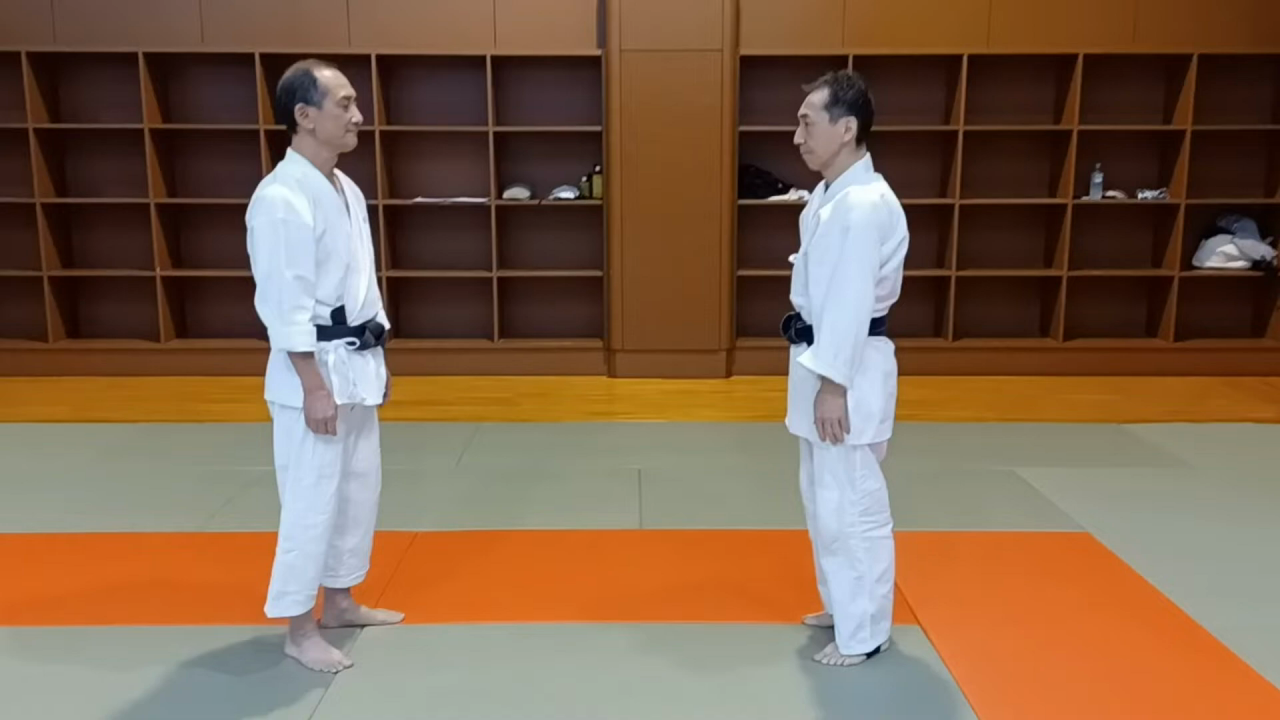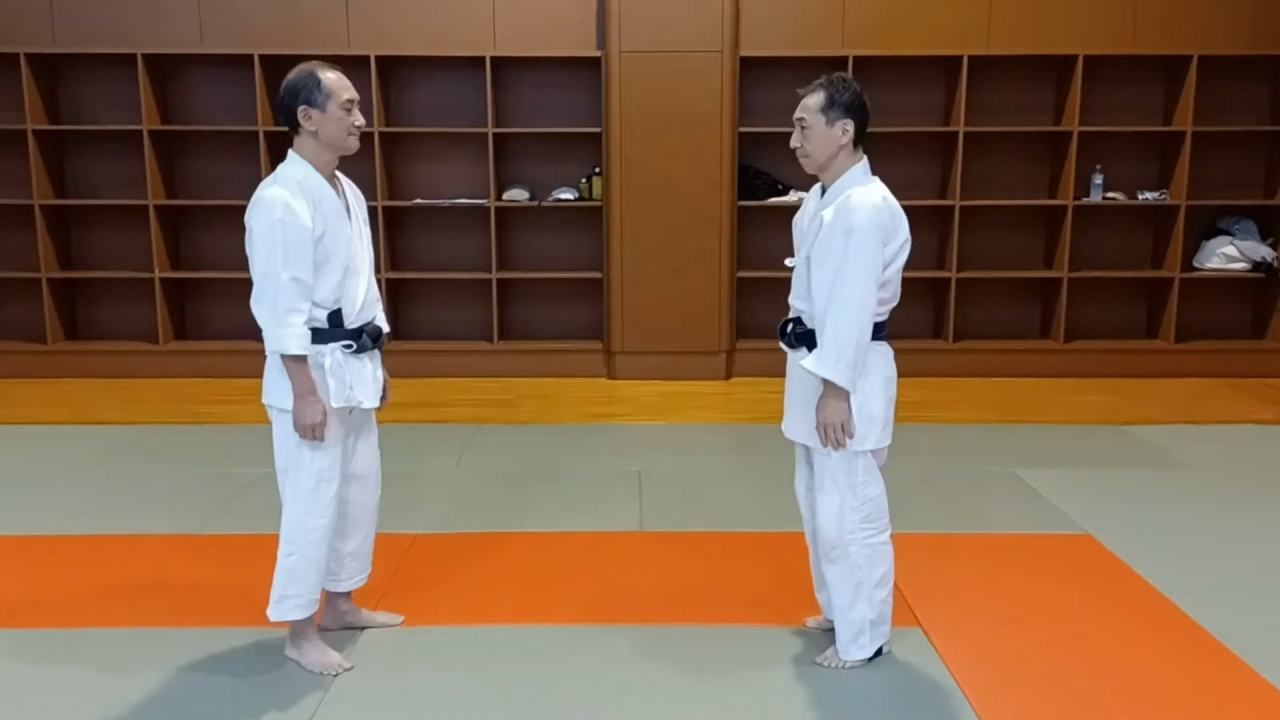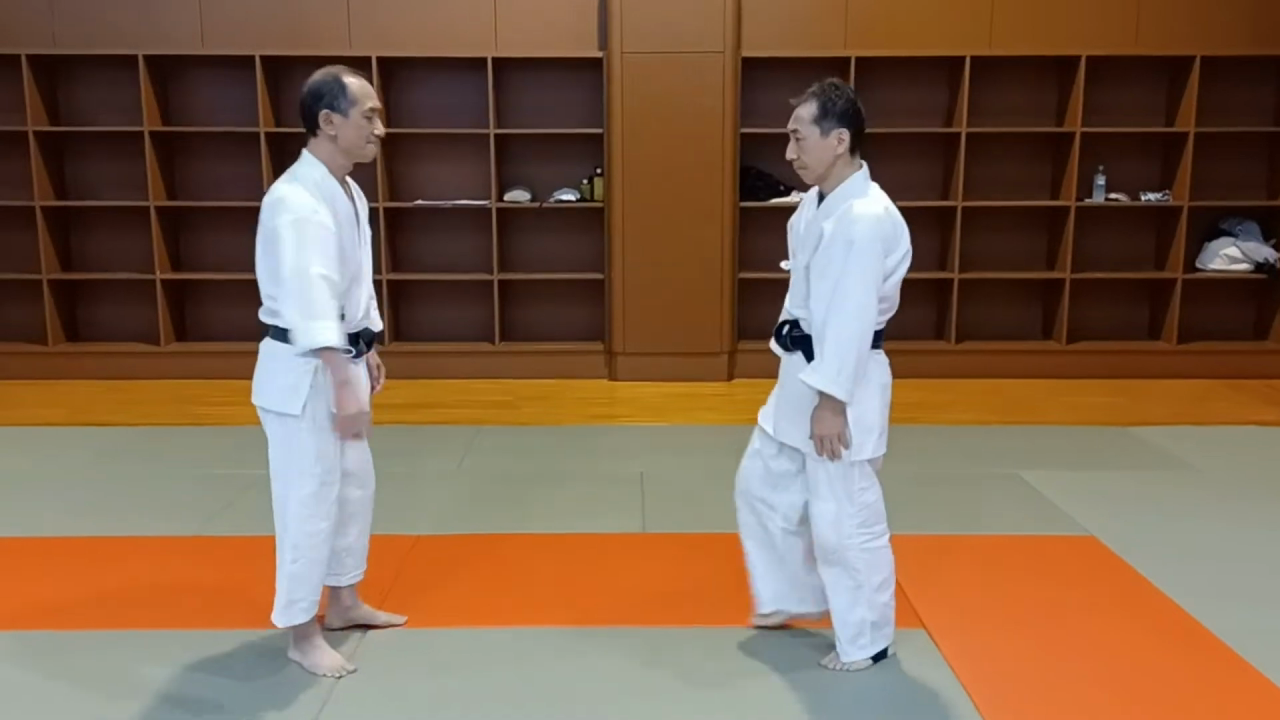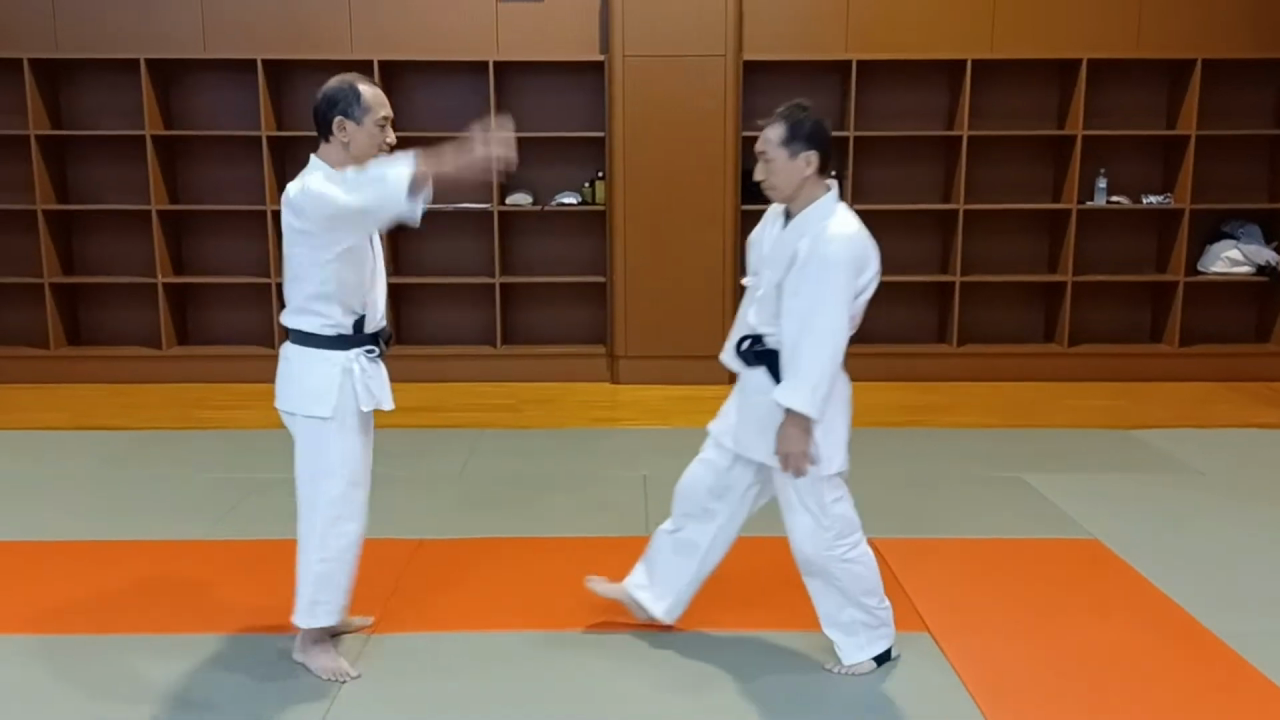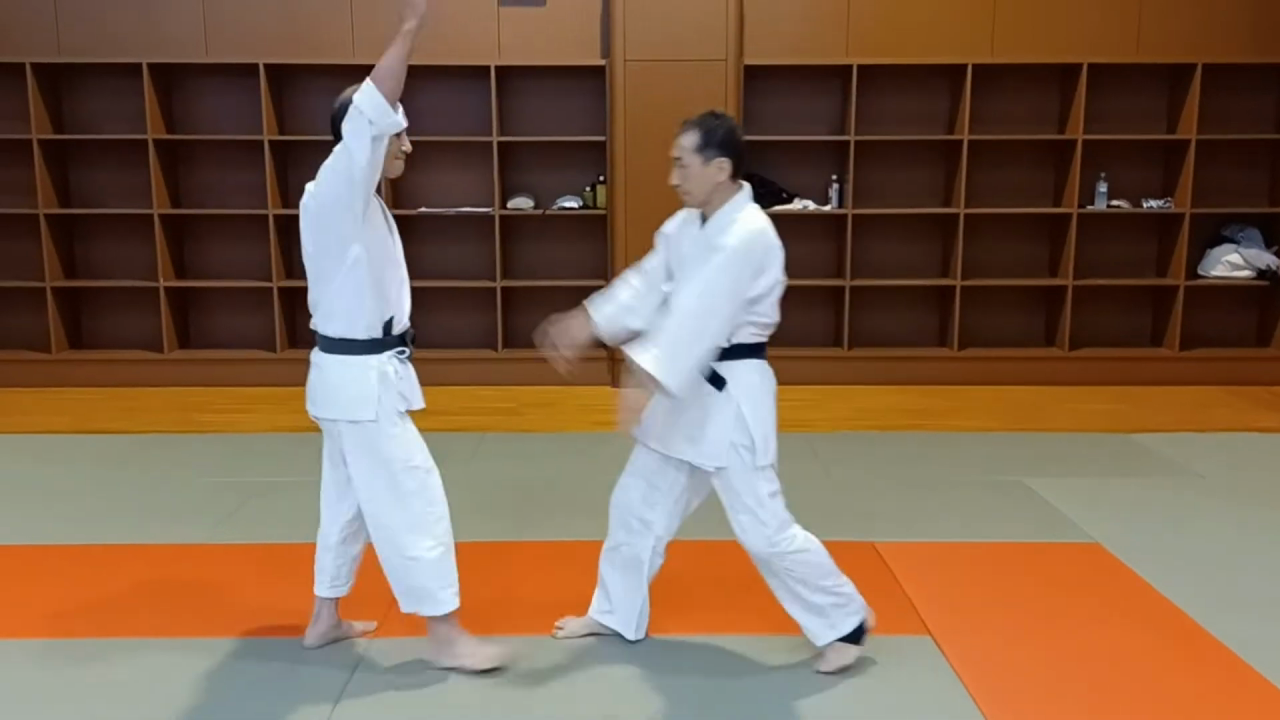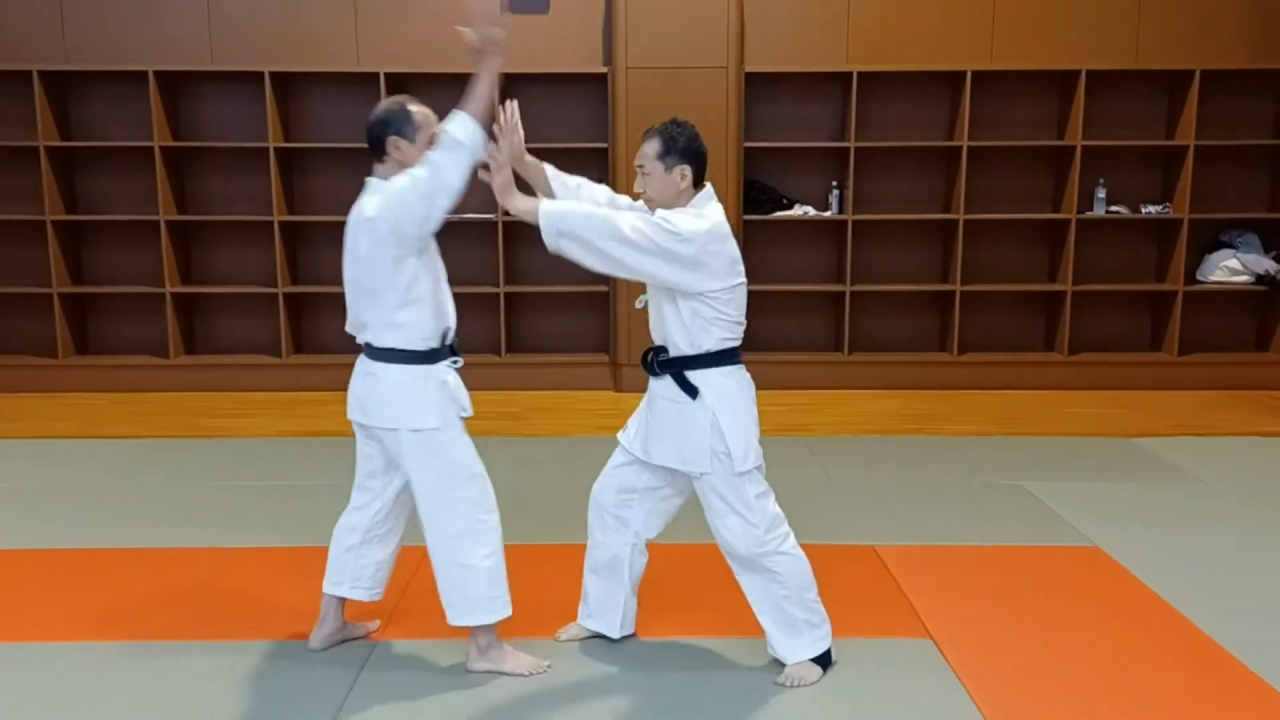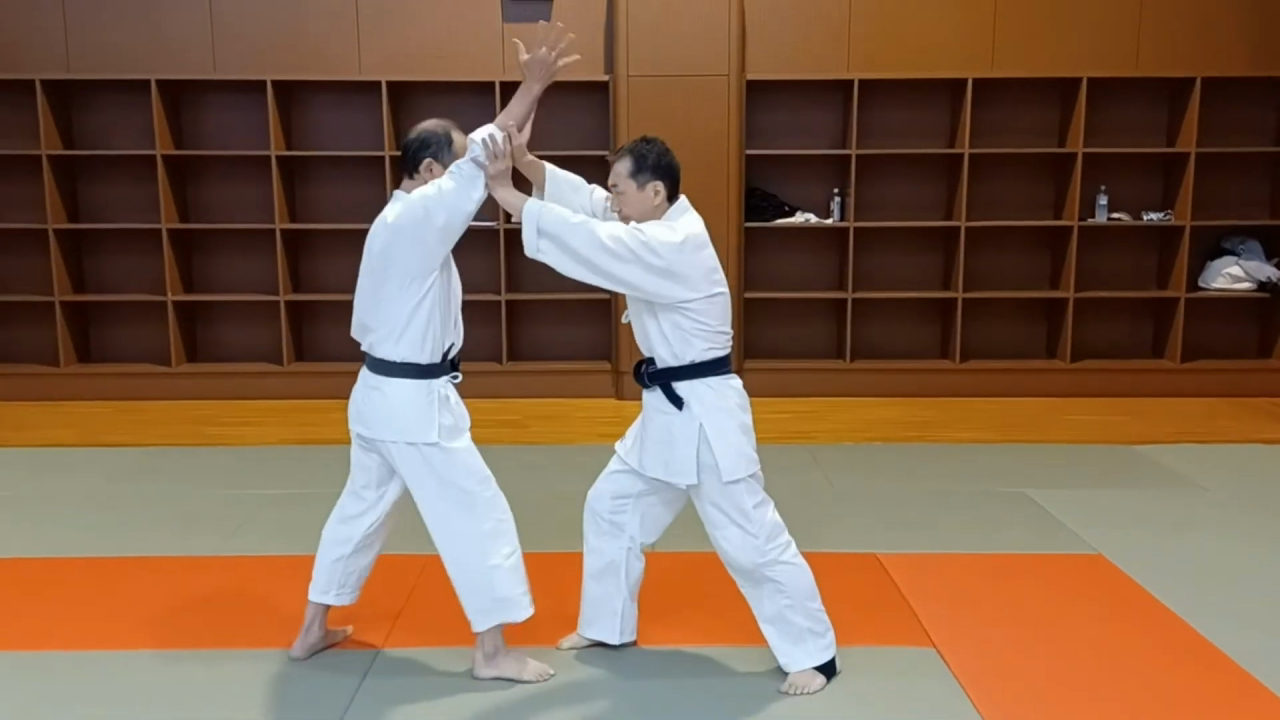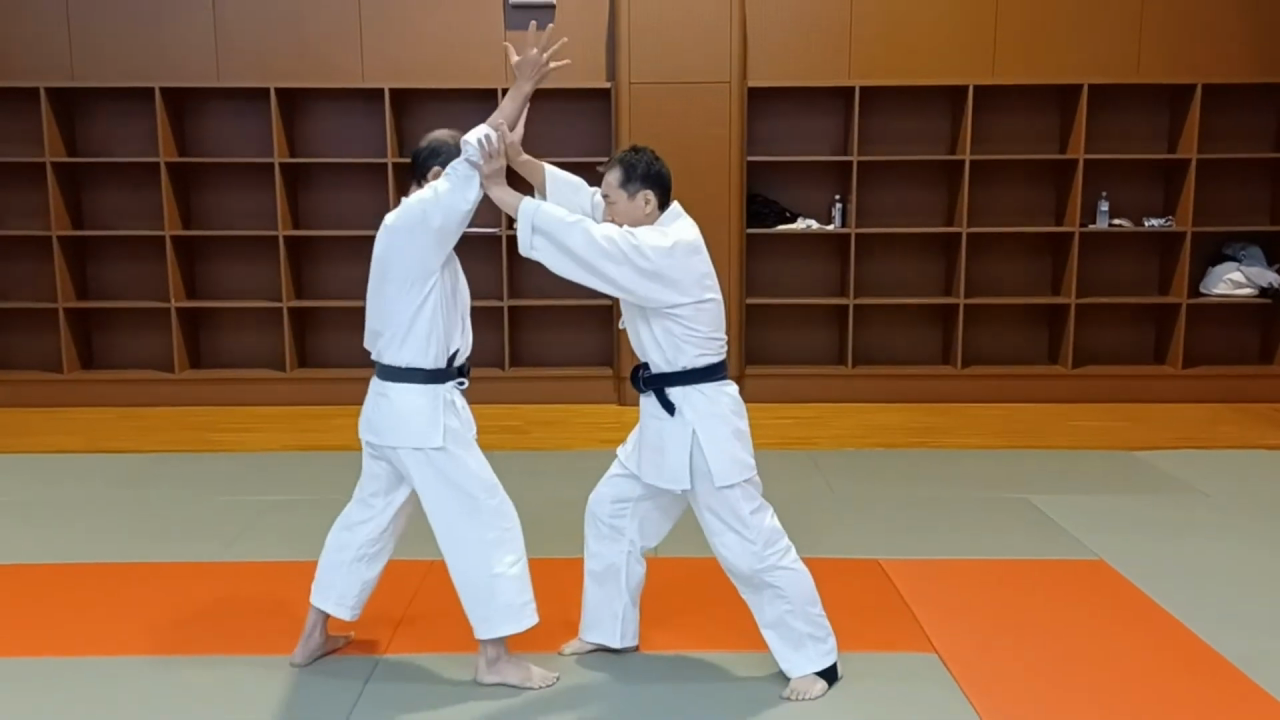
dt=0.3s
person 1, frame 1
left shoulder: (345, 189)
right shoulder: (281, 198)
right elbow: (284, 304)
left wrist: (375, 358)
right wrist: (315, 387)
left hip: (355, 363)
right hip: (314, 370)
left knee: (358, 486)
right knee: (312, 498)
left ankle: (339, 601)
right ankle: (299, 628)
person 1, frame 2
left shoulder: (346, 192)
right shoulder: (280, 200)
right elbow: (279, 306)
left wrist: (375, 360)
right wrist: (305, 392)
left hip: (354, 365)
right hip: (312, 371)
left knee: (358, 490)
right knee: (314, 501)
left ankle: (340, 603)
right ankle: (300, 630)
person 1, frame 3
left shoulder: (347, 192)
right shoulder: (295, 199)
right elbow: (308, 302)
left wrist: (370, 359)
right wrist: (344, 387)
left hip: (337, 368)
right hip: (300, 375)
left knee: (352, 486)
right knee: (308, 502)
left ankle: (342, 601)
right ankle: (302, 631)
person 1, frame 4
left shoulder: (349, 188)
right shoulder: (313, 196)
right elbow: (380, 192)
left wrist: (463, 155)
right wrist: (465, 160)
left hip: (348, 367)
right hip: (324, 374)
left knee: (346, 498)
right knee: (334, 505)
left ankle: (325, 612)
right ankle: (312, 636)
person 1, frame 5
left shoulder: (353, 200)
right shoulder: (332, 194)
right elbow: (366, 117)
left hip: (353, 371)
right hip: (359, 377)
left knee: (350, 500)
right knee: (410, 499)
left ankle: (326, 620)
right ankle: (445, 635)
person 1, frame 6
left shoulder: (373, 209)
right shoulder: (397, 208)
right elbow: (459, 148)
right wrist: (490, 61)
left hip: (380, 379)
right hip: (412, 388)
left knee: (375, 501)
right knee: (464, 507)
left ankle: (331, 620)
right ankle: (484, 643)
person 1, frame 7
left shoulder: (393, 223)
right shoulder: (418, 220)
right elbow: (479, 166)
right wrist: (533, 86)
left hip: (380, 392)
right hip: (415, 402)
left knee: (361, 508)
right knee: (476, 515)
left ankle: (313, 629)
right ankle: (492, 650)
person 1, frame 8
left shoulder: (410, 230)
right shoulder: (415, 224)
right elbow: (475, 164)
right wrist: (523, 87)
left hip: (394, 400)
right hip: (423, 408)
left knee: (369, 515)
right knee: (484, 521)
left ankle: (314, 634)
right ankle: (495, 657)
person 2, frame 1
left shoulder: (864, 205)
right shoulder: (832, 194)
left elbow: (850, 304)
left wrist: (832, 387)
left hip: (849, 369)
right hip: (825, 360)
left knee: (851, 506)
right knee: (824, 499)
left ankle: (863, 633)
right ankle: (846, 606)
person 2, frame 2
left shoulder: (866, 208)
right shoulder: (823, 198)
left elbow: (852, 308)
left wrist: (836, 391)
left hip: (848, 374)
right hip: (818, 364)
left knee: (848, 513)
right knee: (819, 504)
left ankle: (862, 637)
right ankle: (844, 610)
person 2, frame 3
left shoulder: (869, 217)
right shoulder: (814, 204)
left elbow: (848, 317)
left wrist: (830, 402)
right wrist: (788, 360)
left hip: (844, 383)
right hip: (801, 373)
left knee: (845, 520)
right knee: (761, 486)
left ankle: (866, 640)
right ankle: (796, 598)
person 2, frame 4
left shoulder: (840, 240)
right shoulder: (776, 221)
left elbow: (821, 339)
left wrist: (798, 421)
right wrist: (740, 366)
left hip: (803, 400)
right hip: (759, 389)
left knee: (823, 533)
right knee: (704, 495)
left ankle: (871, 641)
right ankle: (650, 594)
person 2, frame 5
left shoulder: (747, 235)
right shoulder: (688, 223)
left elbow: (698, 312)
right elbow: (648, 281)
left wrist: (646, 378)
right wrist: (587, 324)
left hip: (731, 395)
right hip: (688, 388)
left knee: (763, 529)
right knee: (638, 505)
left ankle: (845, 624)
right ankle: (615, 614)
person 2, frame 6
left shoulder: (697, 233)
right shoulder: (668, 218)
left elbow: (609, 233)
right elbow: (598, 204)
left wrist: (518, 204)
right wrist: (525, 163)
left hip: (712, 401)
right hip: (671, 394)
left knee: (752, 531)
right knee: (616, 502)
left ankle: (809, 645)
right ankle: (605, 618)
person 2, frame 7
left shoulder: (674, 246)
right shoulder: (661, 228)
left elbow: (589, 241)
right elbow: (582, 201)
left wrist: (508, 196)
right wrist: (525, 163)
left hip: (705, 412)
right hip: (666, 409)
left knee: (752, 540)
right knee: (611, 509)
left ankle: (815, 654)
right ankle: (606, 624)
person 2, frame 8
left shoulder: (667, 252)
right shoulder: (659, 232)
left elbow: (583, 241)
right elbow: (581, 203)
left wrist: (503, 194)
right wrist: (520, 162)
left hip: (700, 416)
right hip: (665, 414)
left knee: (751, 545)
right knee: (611, 514)
left ankle: (816, 659)
right ankle: (609, 630)
